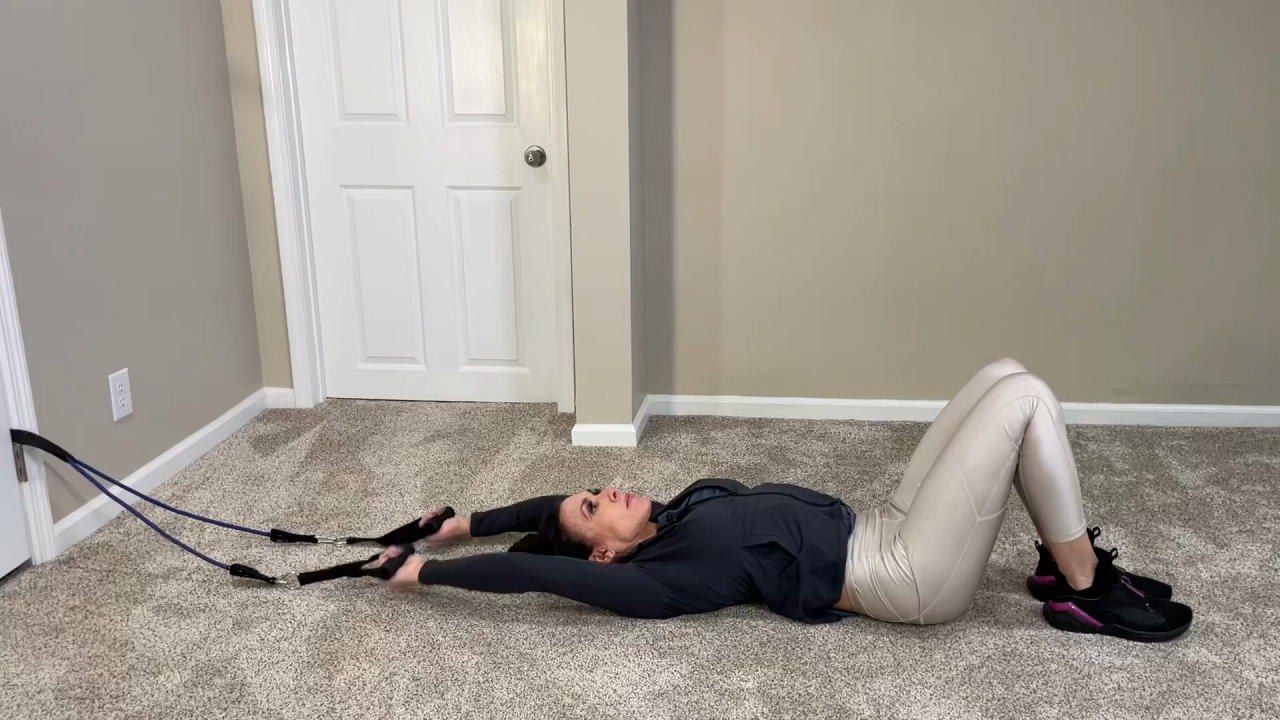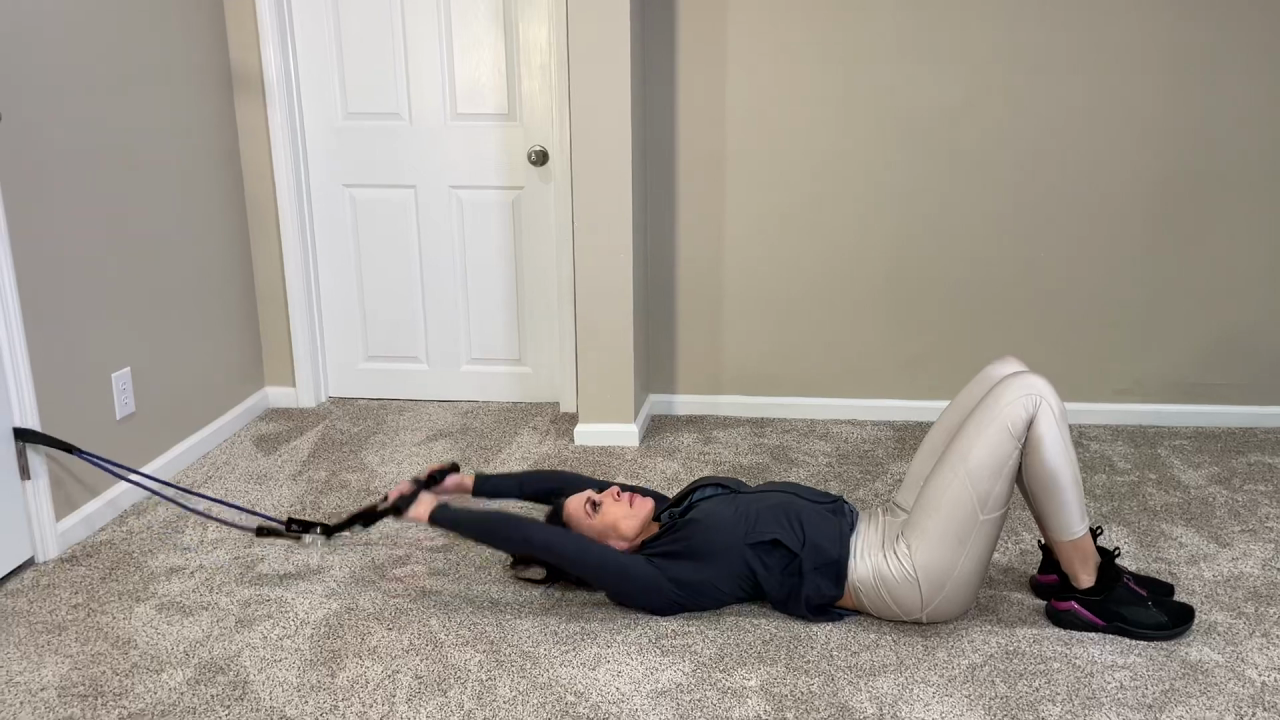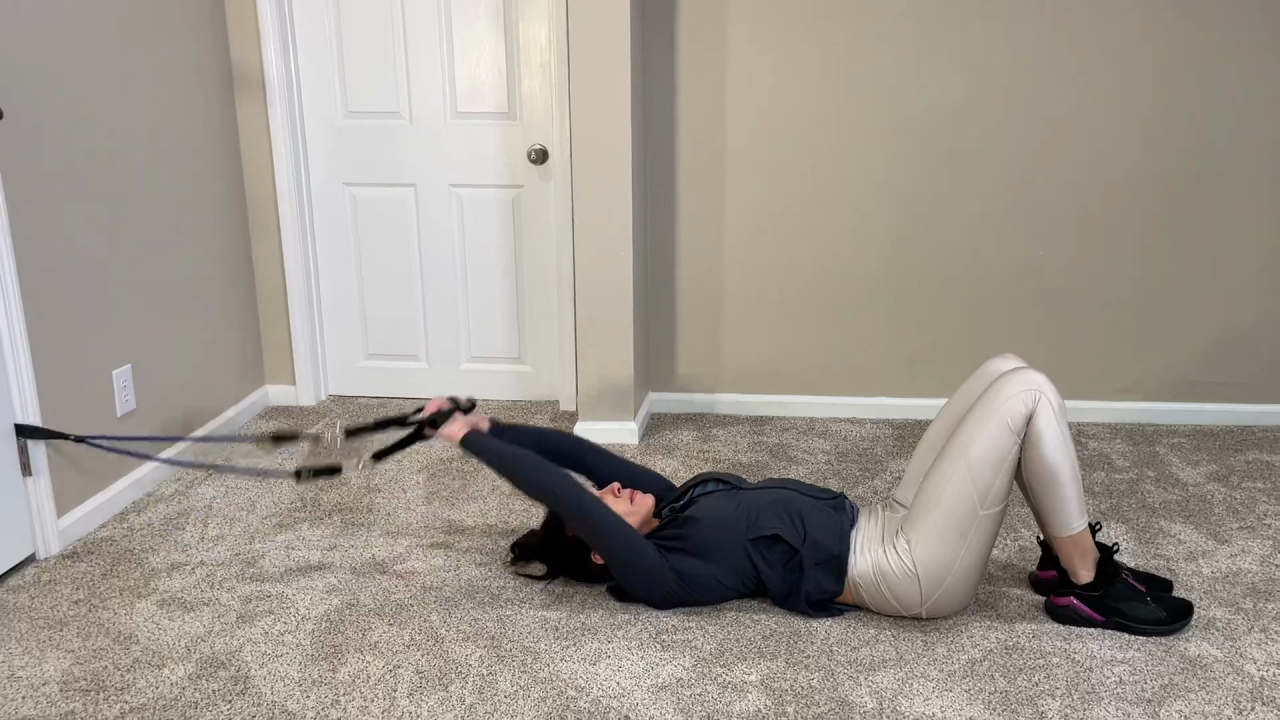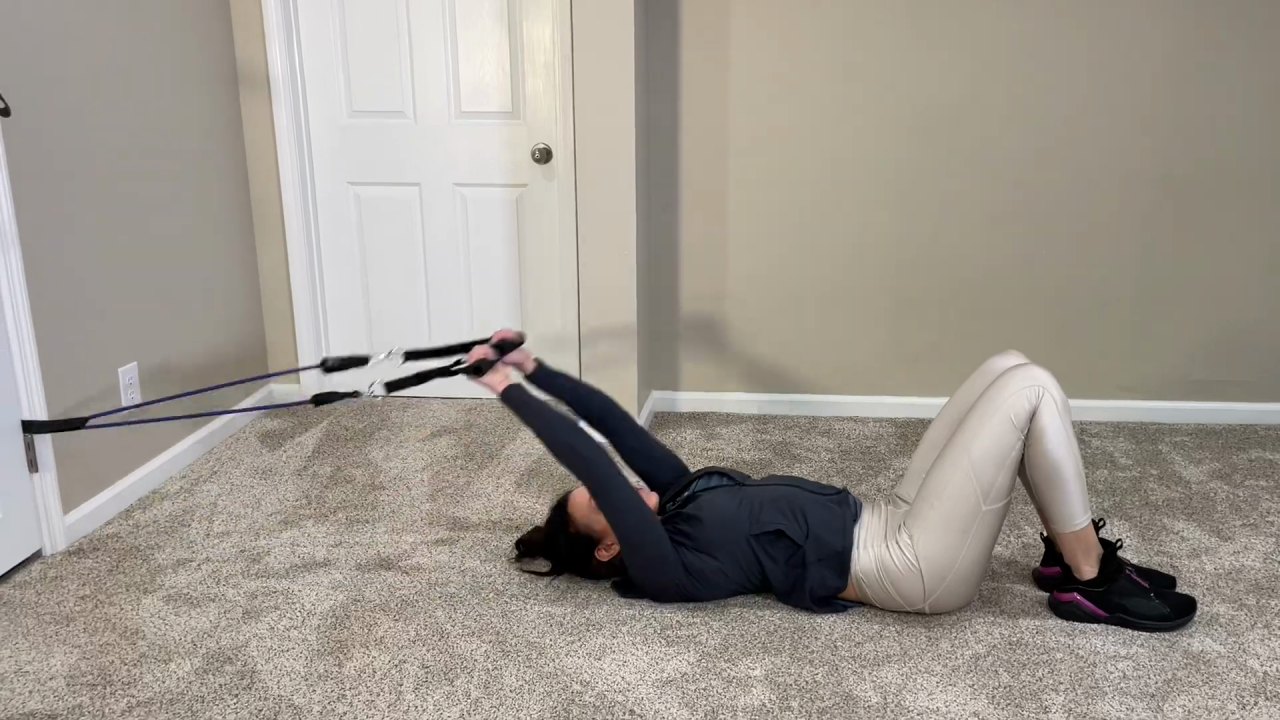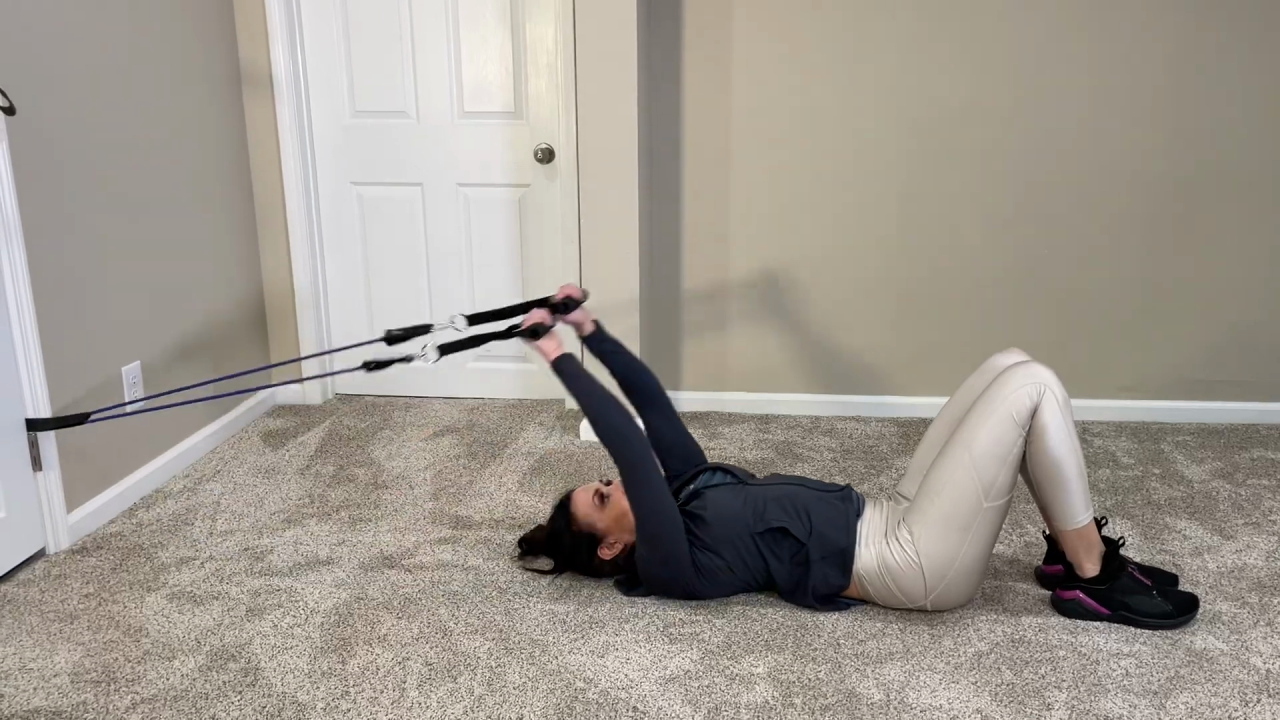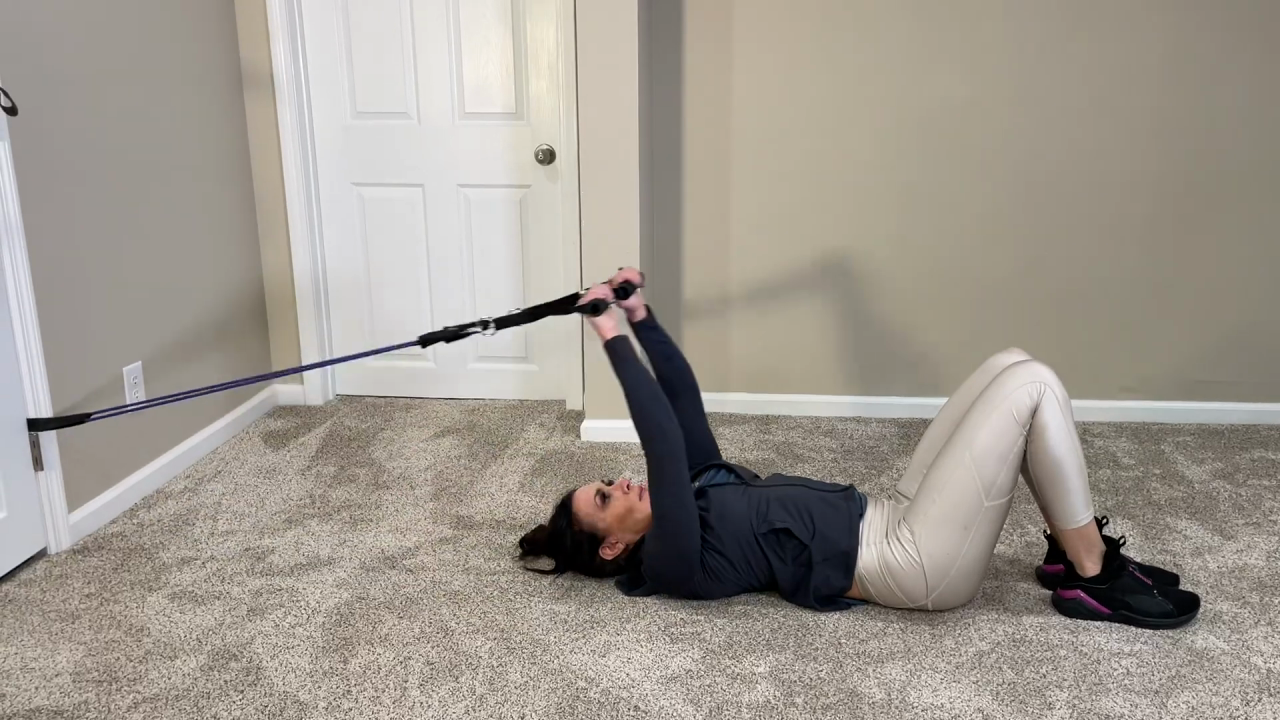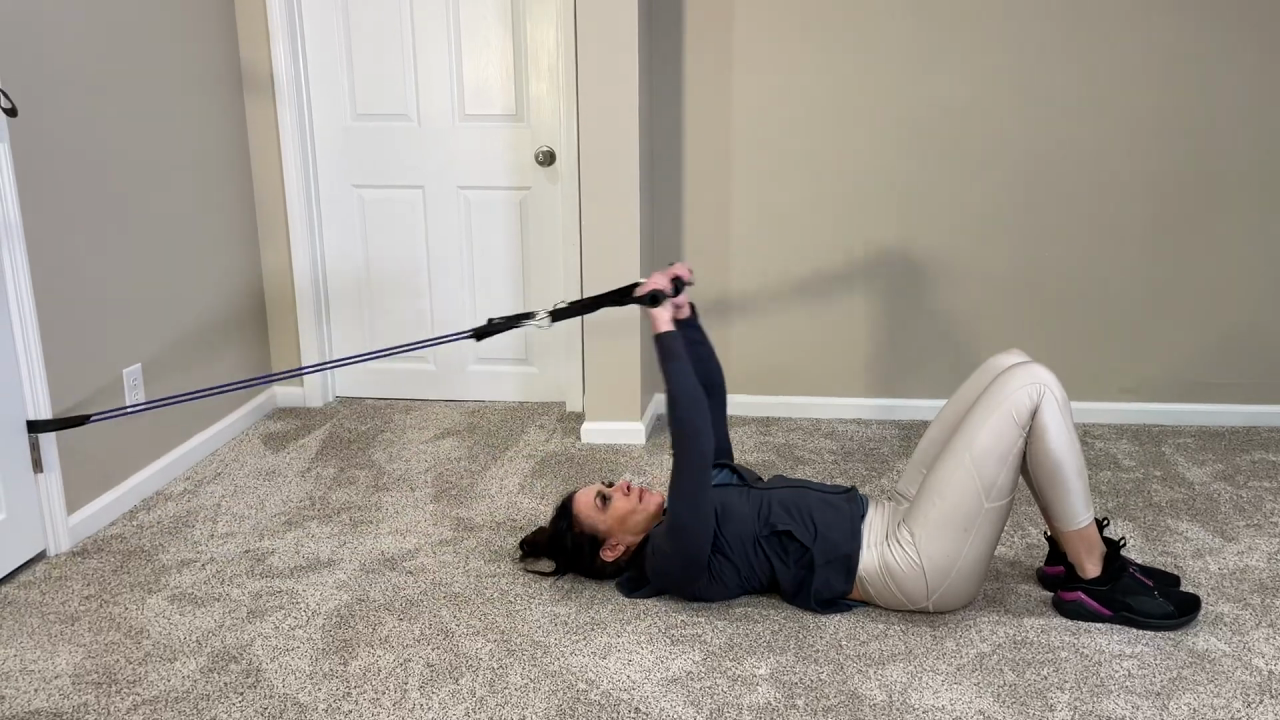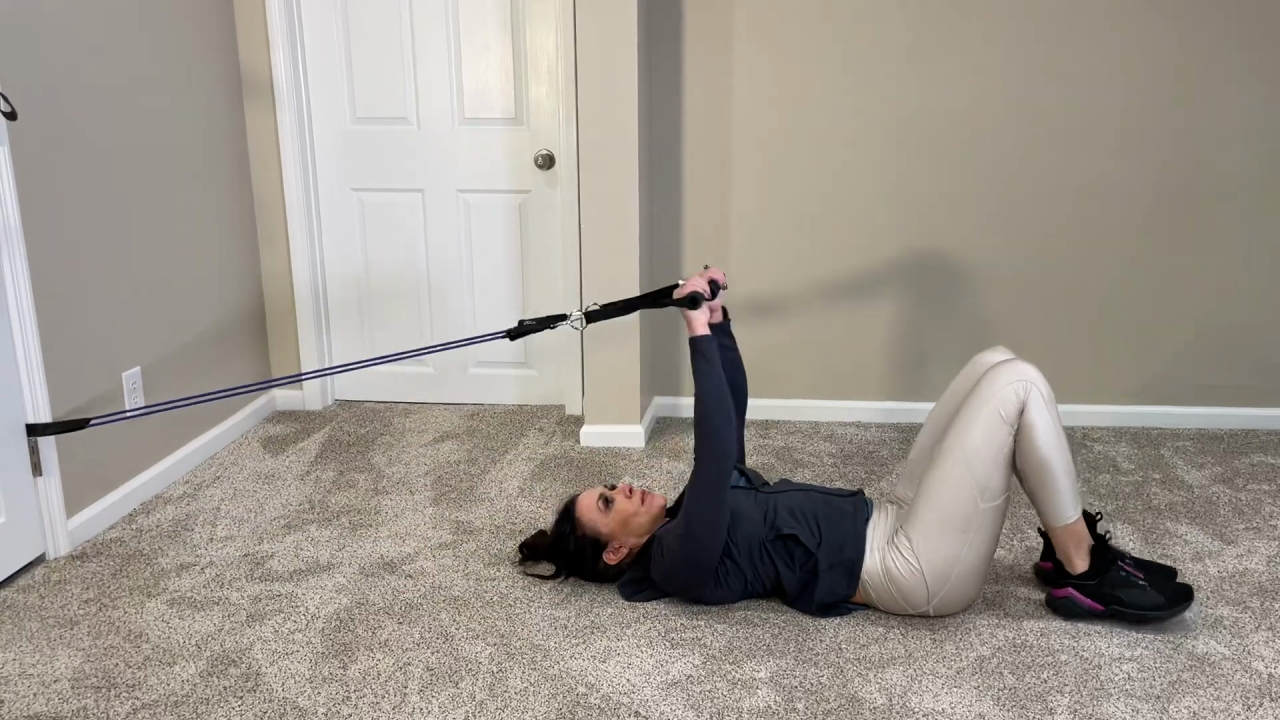
dt=0.2s
person 1, frame 1
left shoulder: (670, 520)
right shoulder: (656, 575)
left elbow: (552, 500)
right elbow: (540, 571)
left wrist: (466, 523)
right wrist: (427, 570)
left hip: (880, 529)
right hip: (910, 579)
left knee: (1005, 377)
right knee: (1023, 401)
left ankle: (1067, 561)
right ankle: (1085, 591)
person 1, frame 2
left shoulder: (673, 516)
right shoulder: (660, 577)
left elbow: (567, 480)
right elbow: (552, 544)
left wrist: (468, 484)
right wrist: (449, 510)
left hip: (883, 529)
right hip: (911, 578)
left knee: (1007, 376)
right knee: (1026, 398)
left ankle: (1069, 561)
right ankle: (1090, 589)
person 1, frame 3
left shoulder: (672, 508)
right shoulder: (664, 572)
left elbow: (586, 456)
right elbow: (567, 496)
left wrist: (485, 427)
right wrist: (477, 439)
left hip: (886, 524)
right hip: (910, 572)
left knee: (1006, 373)
right knee: (1027, 395)
left ankle: (1071, 558)
right ankle: (1089, 585)
person 1, frame 4
left shoulder: (682, 499)
right shoulder: (666, 568)
left elbow: (618, 428)
right elbow: (598, 466)
left wrist: (531, 370)
right wrist: (512, 391)
left hip: (887, 522)
right hip: (913, 568)
left knee: (1010, 368)
right knee: (1030, 391)
left ankle: (1071, 555)
right ankle: (1092, 582)
person 1, frame 5
left shoulder: (691, 494)
right shoulder: (671, 564)
left elbow: (652, 408)
right elbow: (631, 448)
left wrist: (590, 332)
right wrist: (561, 361)
left hip: (889, 519)
right hip: (913, 564)
left knee: (1014, 367)
right knee: (1030, 388)
left ankle: (1072, 551)
right ankle: (1094, 579)
person 1, frame 6
left shoulder: (702, 487)
right shoulder: (674, 563)
left elbow: (681, 402)
right elbow: (662, 442)
left wrist: (640, 318)
right wrist: (614, 341)
left hip: (890, 519)
right hip: (917, 567)
left knee: (1013, 367)
right knee: (1032, 388)
left ankle: (1072, 551)
right ankle: (1093, 576)
person 1, frame 7
left shoulder: (688, 515)
right shoulder: (675, 560)
left elbow: (709, 405)
right elbow: (693, 445)
left wrist: (683, 318)
right wrist: (663, 336)
left hip: (891, 520)
right hip: (915, 567)
left knee: (1012, 368)
right knee: (1030, 389)
left ankle: (1072, 552)
right ankle: (1095, 577)
person 1, frame 8
left shoulder: (686, 519)
right shoulder: (681, 562)
left elbow: (730, 413)
right elbow: (716, 455)
left wrist: (715, 322)
right wrist: (698, 339)
left hip: (891, 523)
right hip: (916, 571)
left knee: (997, 367)
right knee: (1016, 386)
left ankle: (1070, 548)
right ankle: (1084, 570)
